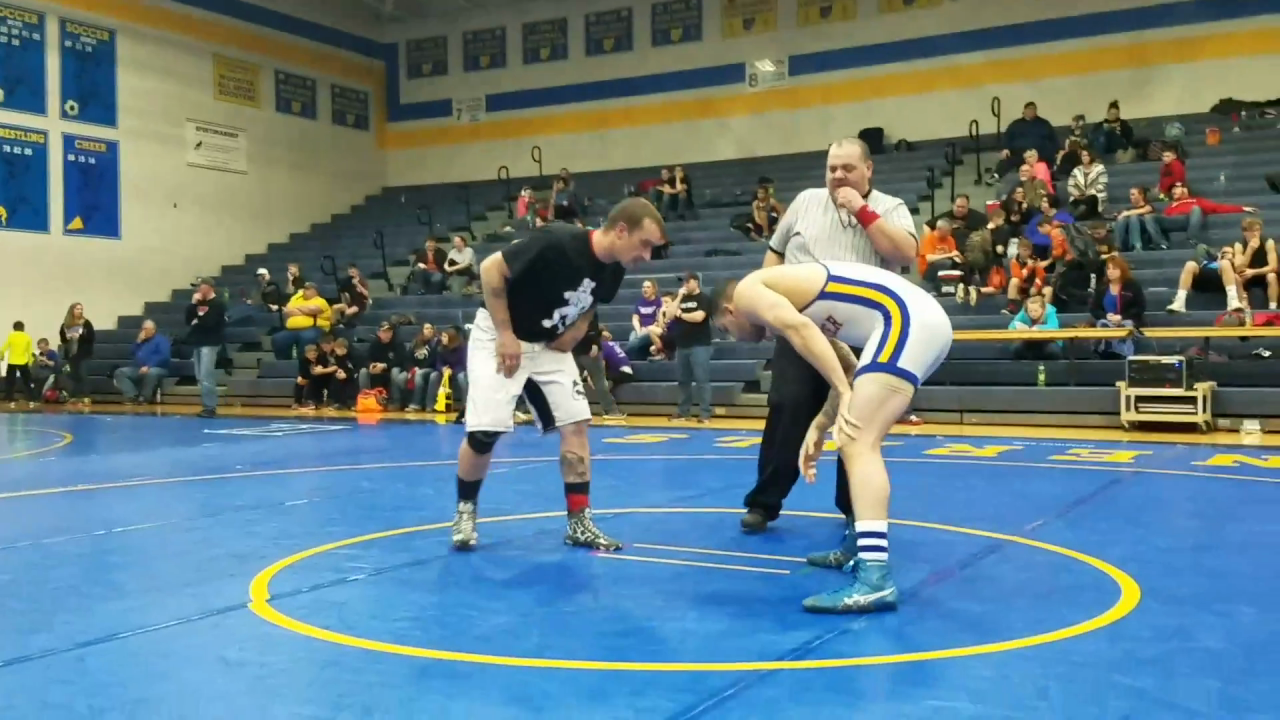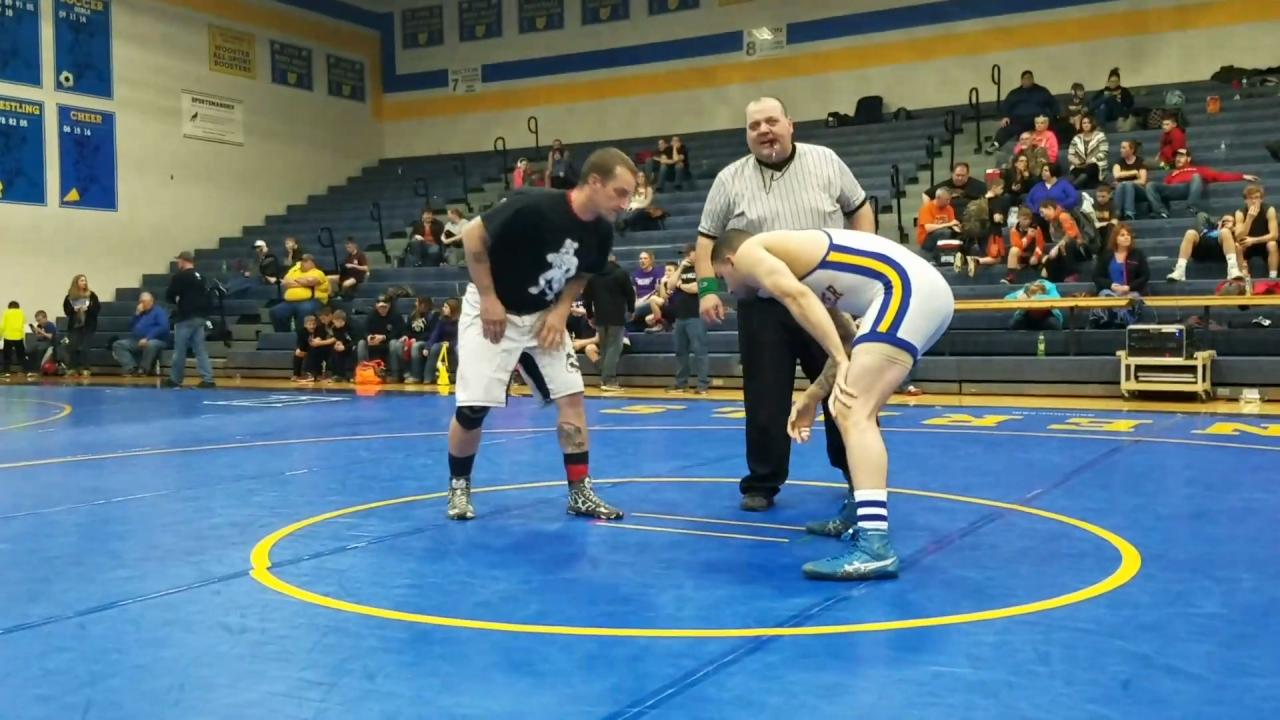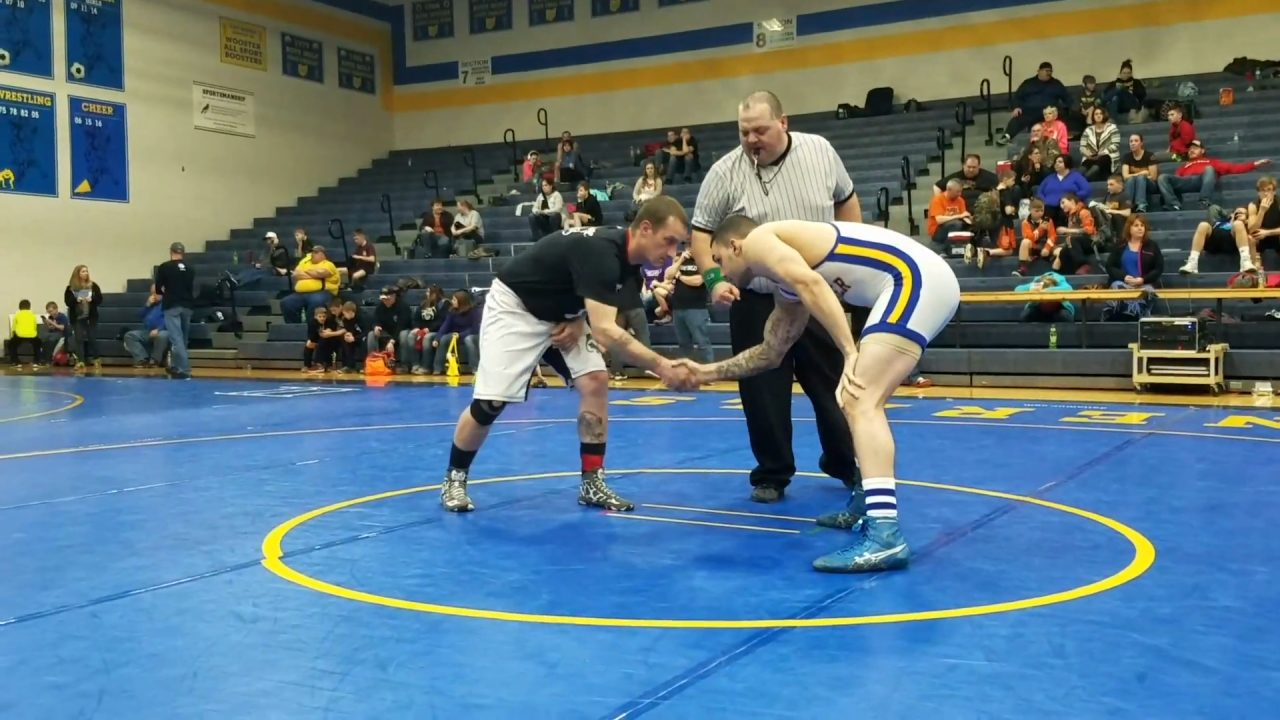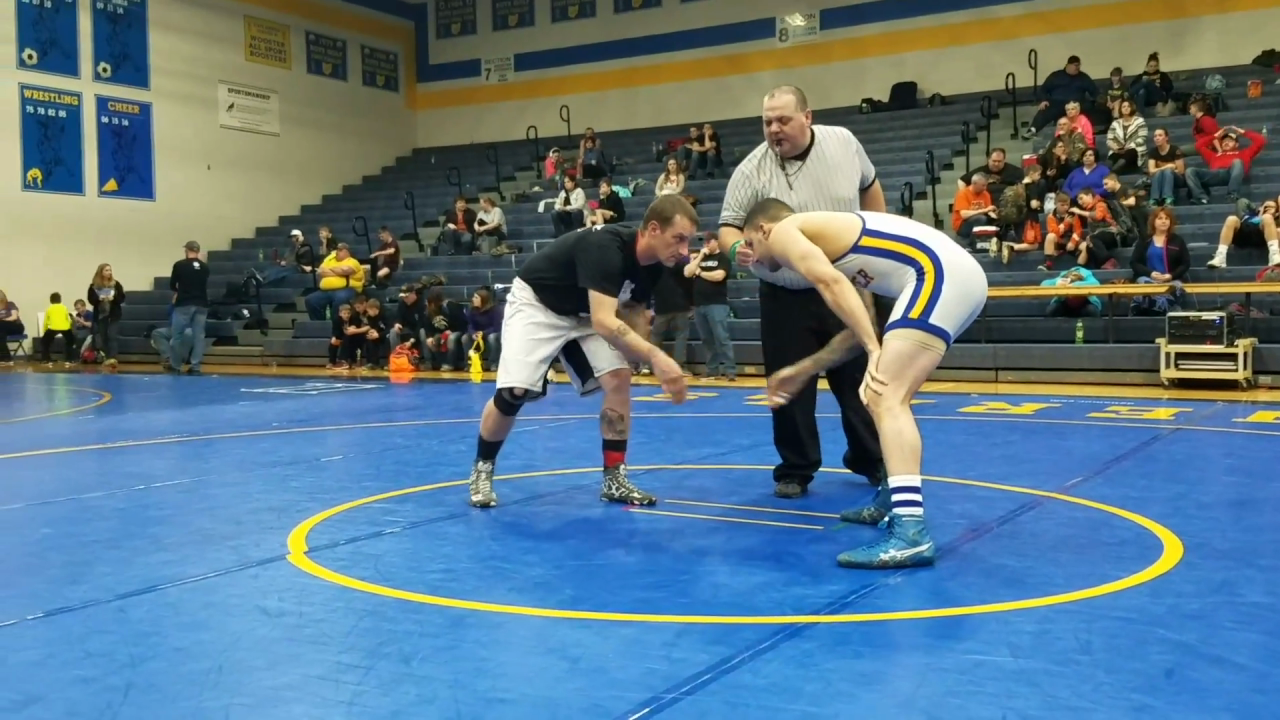
dt=0.7s
person 1, frame 1
left shoulder: (889, 208)
right shoulder: (805, 201)
left elbow: (905, 253)
right elbow: (775, 253)
left wrist: (862, 210)
right knee: (786, 411)
left ankle: (855, 508)
right ankle: (764, 501)
person 1, frame 2
left shoulder: (825, 162)
right shoulder: (731, 179)
left elbow: (860, 211)
right elbow: (707, 238)
right wrist: (708, 288)
right hip: (762, 308)
right knee: (765, 399)
right ankle: (762, 483)
person 1, frame 3
left shoulder: (820, 151)
right shoulder: (725, 172)
left elbow: (846, 201)
right elbow: (701, 231)
right wrist: (714, 278)
right hip: (756, 303)
left knee: (832, 386)
right knee: (764, 393)
left ankle: (847, 465)
right ankle: (771, 474)
person 1, frame 4
left shoulder: (843, 142)
right shoulder: (752, 170)
left elbow: (869, 188)
right elbow: (729, 225)
right wrist: (736, 248)
right hip: (786, 298)
left knee: (859, 379)
left ankle: (871, 461)
right ankle: (795, 470)
person 2, frame 1
left shoulder: (747, 291)
right shoulder: (782, 295)
left elbow: (800, 328)
right elbow: (846, 371)
left wrist: (846, 396)
right wrist: (818, 427)
left hip: (905, 319)
right hip: (926, 318)
left knee: (857, 443)
right knee: (860, 438)
left ankle: (874, 580)
right ankle: (860, 545)
person 2, frame 2
left shoulder: (748, 251)
right shoulder: (784, 253)
left elbow: (798, 297)
right elbow: (846, 342)
left wrist: (843, 363)
right wrist: (811, 399)
left hip: (906, 289)
right hip: (928, 288)
left knee: (852, 413)
right knee: (858, 408)
left ankle: (874, 546)
right ankle: (862, 515)
person 2, frame 3
left shoulder: (757, 241)
right shoulder: (788, 290)
left elbow: (811, 282)
right elbow: (771, 352)
left wrist: (850, 354)
right wrist: (710, 372)
left hip: (912, 278)
right hip: (930, 280)
left knee: (859, 402)
right knee: (864, 400)
left ankle: (884, 537)
right ankle: (869, 504)
person 2, frame 4
left shoulder: (782, 231)
right shoulder: (816, 235)
left elbow: (831, 283)
right elbow: (860, 330)
left wrist: (876, 351)
right wrist: (804, 371)
left hip: (940, 275)
right hip: (961, 273)
left knee: (884, 398)
right knee: (891, 395)
left ankle: (911, 533)
right ankle: (895, 499)
person 3, frame 1
left shoulder: (613, 271)
right shoulder: (556, 243)
right elbow: (491, 269)
left wrist: (577, 329)
right wrist: (505, 335)
left hip: (549, 345)
right hip: (500, 337)
left knee: (576, 425)
right knee: (485, 432)
left ankle: (579, 523)
right ankle: (465, 511)
person 3, frame 2
left shoulder: (601, 233)
right shoulder: (534, 206)
right elbow: (473, 235)
left wrist: (560, 314)
right wrist: (488, 299)
left hip: (542, 318)
right hip: (493, 313)
left knee: (571, 395)
right knee: (472, 407)
left ankle: (580, 493)
right ankle: (459, 484)
person 3, frame 3
left shoulder: (631, 258)
right shoulder: (600, 251)
right elbow: (604, 331)
left wrist: (576, 321)
right wrist: (661, 367)
left hip: (558, 313)
right hip: (513, 307)
left knee: (595, 381)
right knee: (491, 402)
left ankle: (592, 484)
right ankle: (455, 477)
person 3, frame 4
left shoulder: (652, 265)
right shoulder: (606, 246)
left elbow: (632, 313)
right elbow: (604, 320)
left wrist: (636, 341)
right wrist: (656, 358)
left hip: (584, 310)
right hip: (534, 304)
left knee: (618, 380)
right knee: (514, 391)
left ankle: (613, 479)
right ankle: (482, 469)
